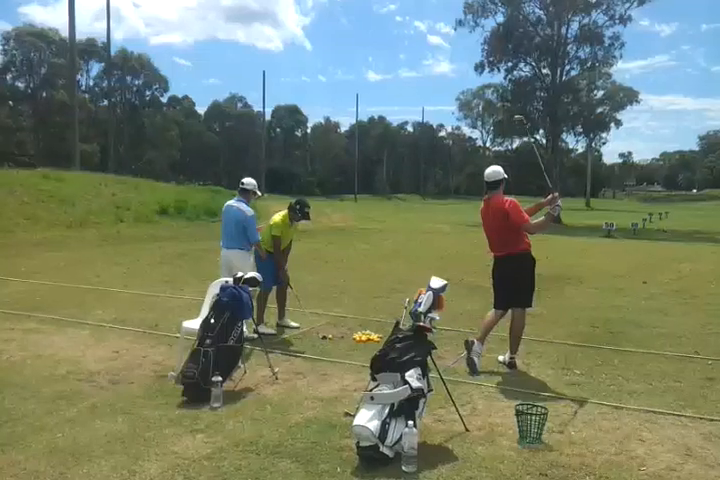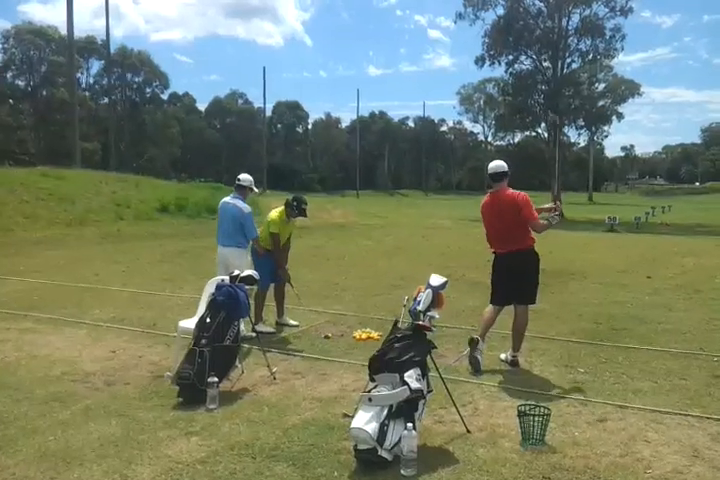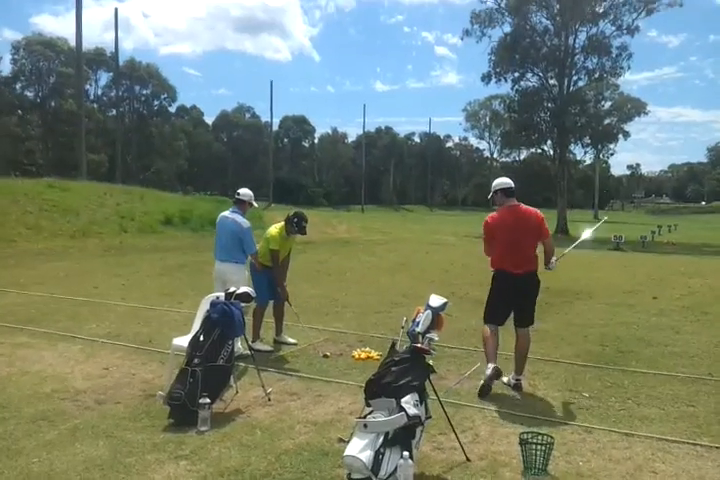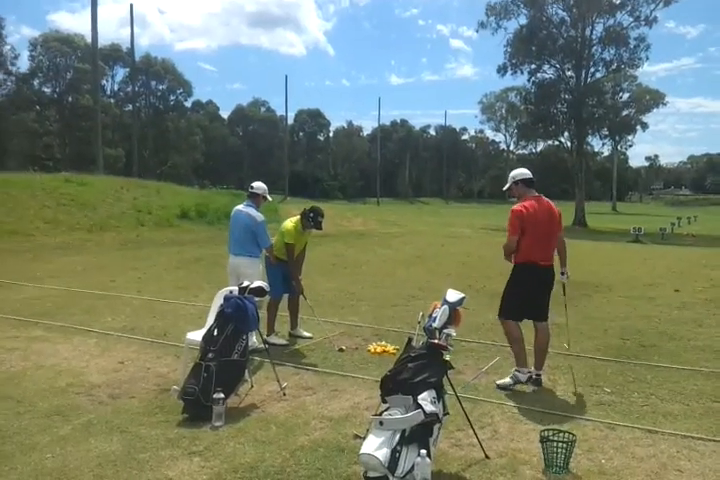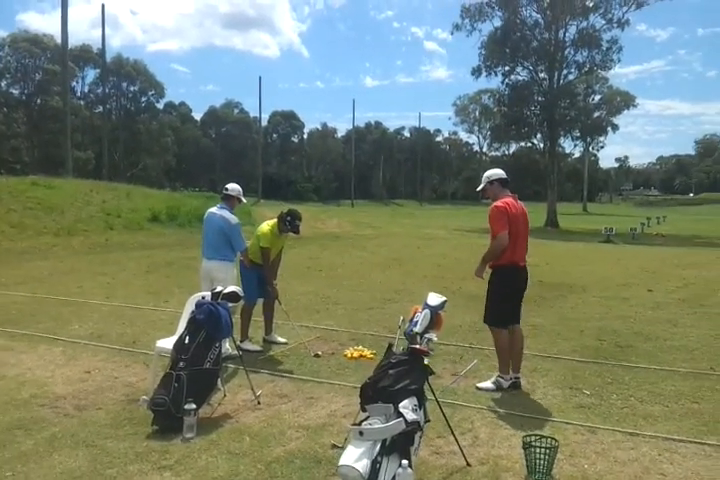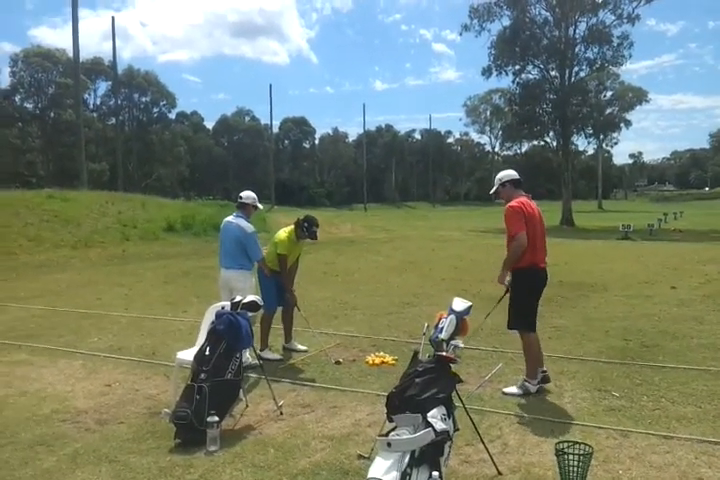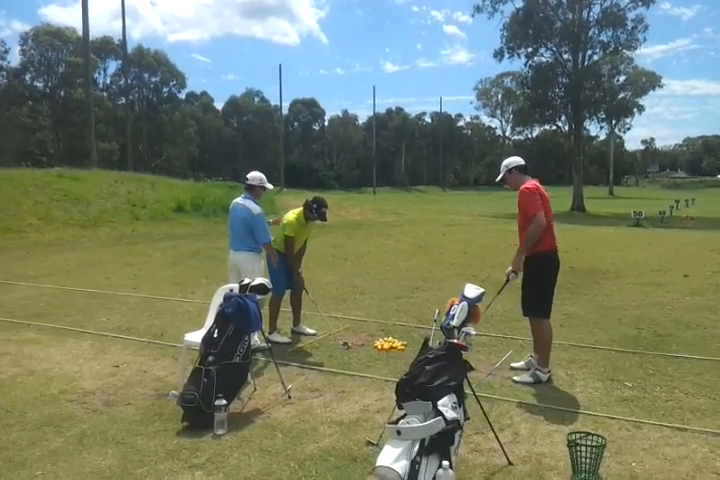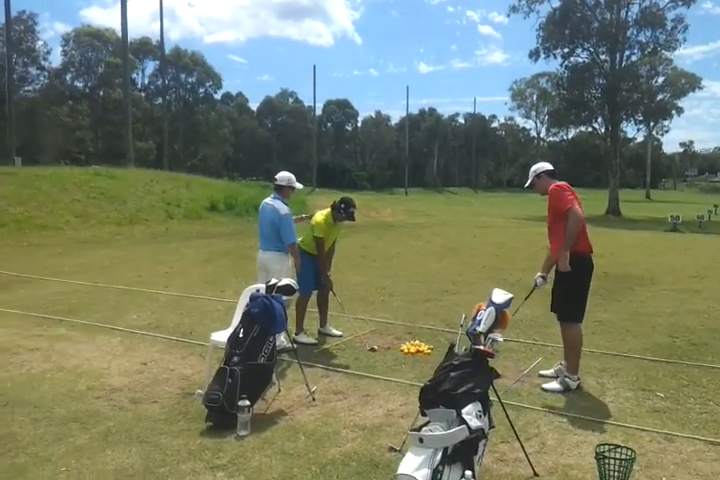
dt=0.3s
person 1, frame 1
left shoulder: (485, 207)
right shoulder: (508, 203)
right elbow: (530, 228)
left wrist: (543, 203)
right wrist: (551, 215)
left hip: (501, 262)
right hip: (520, 261)
left knee: (499, 308)
right knee: (519, 310)
left ankle: (477, 343)
right ankle: (511, 357)
person 1, frame 2
left shoulder: (486, 203)
right shoulder: (518, 197)
right elbow: (536, 227)
left wrist: (541, 209)
right wrist: (551, 220)
left hip: (501, 259)
right hip: (524, 257)
left knee: (496, 303)
right knee: (522, 307)
left ankle: (480, 339)
right ankle: (514, 355)
person 1, frame 3
left shoulder: (492, 220)
right shoulder: (535, 215)
right elbow: (549, 246)
right wrist: (549, 262)
left hip: (503, 278)
right hip: (529, 278)
left knee: (491, 323)
right knee: (523, 329)
left ankle: (491, 367)
right ankle: (517, 378)
person 1, frame 4
left shoulder: (519, 210)
right shoulder: (552, 208)
left elbow: (510, 245)
right elbow: (560, 241)
left wrist: (508, 255)
right wrist: (563, 267)
left hip: (525, 271)
right hip: (546, 271)
left knee: (508, 317)
right knee: (541, 322)
left ankle: (522, 370)
right ankle: (537, 373)
person 1, frame 5
left shoulder: (498, 207)
right shoulder: (519, 206)
left elbow: (501, 241)
left wrist: (482, 263)
left hip: (505, 272)
right hip: (519, 270)
left knee: (498, 325)
right knee: (514, 325)
left ankle: (504, 378)
right ankle: (515, 376)
person 1, frame 6
left shoulder: (514, 207)
right shoulder: (532, 206)
left elbow: (520, 243)
left wrist: (504, 270)
left hip: (526, 274)
right hip: (537, 271)
left knee: (526, 329)
right knee: (528, 327)
left ankle: (531, 382)
right ankle: (540, 371)
person 1, frame 7
left shoulder: (528, 189)
right shoulder: (531, 190)
left elbow: (540, 223)
left wrist: (521, 256)
right wrist: (515, 265)
left hip: (541, 260)
right hip: (537, 259)
left knee: (540, 315)
right knee: (533, 313)
left ankle: (542, 370)
right ankle: (536, 358)
person 1, frame 8
left shoulder: (558, 189)
right shoulder: (557, 196)
left elbow: (577, 217)
right elbow: (556, 240)
left wrist: (565, 252)
right wrist: (543, 272)
left hip: (575, 263)
right hip: (568, 263)
left knee: (571, 320)
right knee: (564, 318)
left ankle: (571, 377)
right ankle: (566, 366)
person 2, frame 1
left shoulder: (227, 206)
right shoulder: (247, 212)
right elbow: (254, 241)
left wrist: (254, 228)
right wrist: (263, 254)
left hip: (225, 252)
right hip: (241, 255)
person 2, frame 2
left shoulder: (223, 203)
right shoulder: (244, 209)
right elbow: (253, 236)
left hip: (221, 250)
right hip: (238, 253)
right ankle: (238, 329)
person 2, frame 3
left shoulder: (221, 217)
right shoulder: (243, 224)
right elbow: (252, 252)
left hip: (219, 266)
right hip: (235, 269)
right ankle: (234, 347)
person 2, frame 4
left shoulder: (236, 210)
right shoulder: (257, 217)
right elbow: (266, 245)
right wrist: (273, 258)
left hip: (233, 259)
right hip: (250, 263)
right ankle: (249, 341)
person 2, frame 5
left shoulder: (209, 213)
right shoulder: (231, 220)
right elbow: (241, 248)
left hip: (206, 263)
right hip: (223, 267)
right ankle: (222, 348)
person 2, frame 6
left shoulder: (225, 222)
right shoulder: (247, 228)
right elbow: (258, 258)
right wrist: (267, 270)
left hip: (224, 273)
right hip: (241, 276)
right ankle: (242, 357)
person 2, frame 7
left shoulder: (234, 204)
right shoulder: (255, 210)
right elbow: (265, 241)
left wrist: (268, 222)
right wrist: (274, 256)
left hip: (234, 255)
right hip: (250, 258)
right ankle: (250, 340)
person 2, frame 8
left shoulder: (265, 204)
right shoulder: (282, 210)
right elbow: (290, 242)
left wrist: (303, 218)
right wrist: (297, 260)
left hip: (262, 255)
right hip: (278, 258)
right ankle: (277, 341)
person 3, frame 1
left shoulder: (294, 221)
right shoulder: (278, 221)
left elbow: (288, 243)
right elbow: (276, 249)
left wrist: (284, 265)
right wrist: (282, 270)
left hip: (277, 254)
right hip: (265, 254)
left knee: (283, 285)
right knee: (266, 288)
left ankle: (282, 319)
right ankle: (259, 324)
person 3, frame 2
left shoulder: (291, 218)
right shoulder: (275, 218)
left elbow: (287, 241)
right elbow: (276, 246)
left wrist: (285, 264)
right wrist: (283, 270)
left hip: (274, 251)
right hip: (262, 251)
left knee: (280, 283)
right knee: (263, 286)
left ankle: (281, 317)
right ankle: (258, 323)
person 3, frame 3
left shoulder: (291, 233)
right shoulder: (275, 234)
left elbow: (286, 257)
right elbow: (276, 263)
left wrist: (283, 281)
right wrist: (282, 287)
left hip: (273, 268)
right hip: (260, 267)
left knee: (280, 300)
right knee: (262, 302)
left ankle: (279, 335)
right ankle: (255, 340)
person 3, frame 4
left shoulder: (307, 227)
right shoulder: (290, 227)
left elbow: (302, 251)
right elbow: (290, 257)
left wrist: (298, 274)
right wrist: (297, 281)
left hip: (288, 261)
right hip: (275, 260)
left knee: (295, 293)
right knee: (276, 296)
left ankle: (294, 328)
right ankle: (270, 334)
person 3, frame 5
left shoulder: (284, 231)
right shoulder: (266, 231)
left elbow: (278, 255)
right elbow: (266, 261)
left wrist: (274, 279)
right wrist: (271, 285)
left hip: (263, 265)
right hip: (250, 264)
left knee: (270, 298)
right knee: (251, 301)
left ankle: (269, 334)
right ankle: (243, 340)
person 3, frame 6
left shoulder: (301, 237)
right shoulder: (283, 238)
left elbow: (294, 262)
right elbow: (283, 268)
left wrist: (291, 286)
right wrist: (290, 292)
left hip: (280, 272)
right hip: (268, 272)
left knee: (289, 305)
right knee: (270, 309)
left ankle: (288, 342)
right ankle: (263, 349)
person 3, frame 7
left shoulder: (310, 220)
right shoulder: (292, 220)
left elbow: (302, 244)
right elbow: (289, 250)
left wrist: (298, 268)
right wrist: (297, 273)
left hip: (290, 255)
right hip: (278, 254)
left knee: (297, 288)
right knee: (279, 292)
left ankle: (297, 325)
right ankle: (272, 332)
person 3, frame 8
left shoulder: (338, 220)
right shoulder: (320, 221)
left elbow: (331, 245)
right elbow: (320, 251)
left wrist: (328, 270)
right wrist: (326, 276)
left hip: (317, 255)
right hip: (305, 254)
left knee: (324, 289)
right knee: (306, 292)
left ankle: (323, 326)
right ankle: (298, 333)
